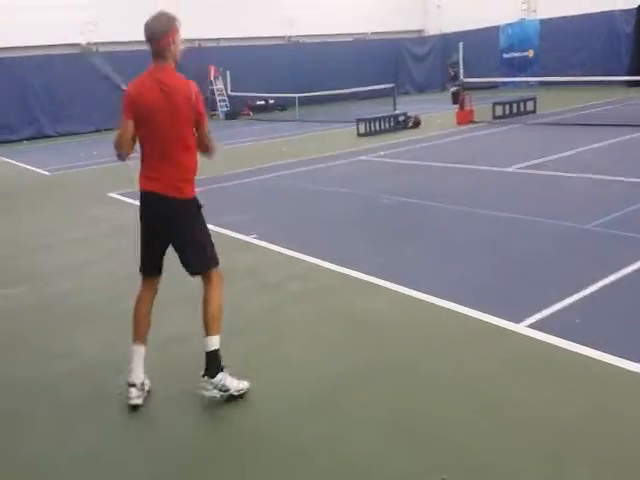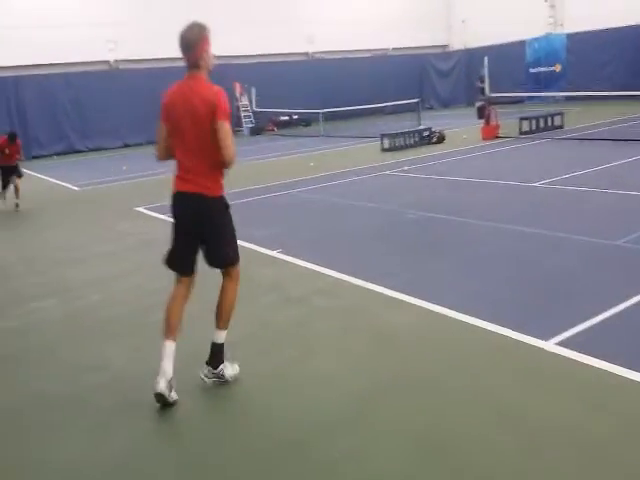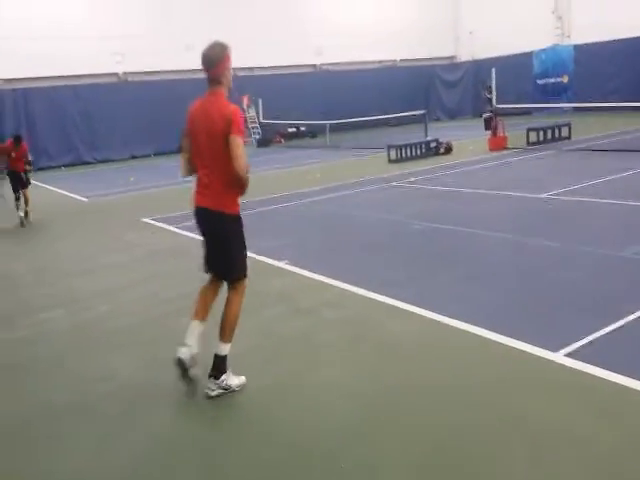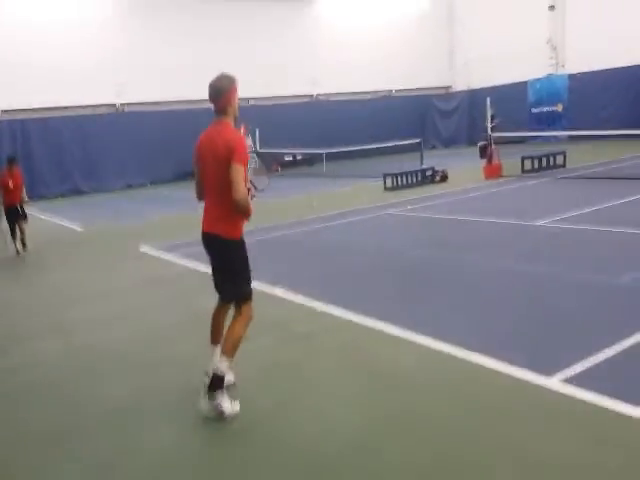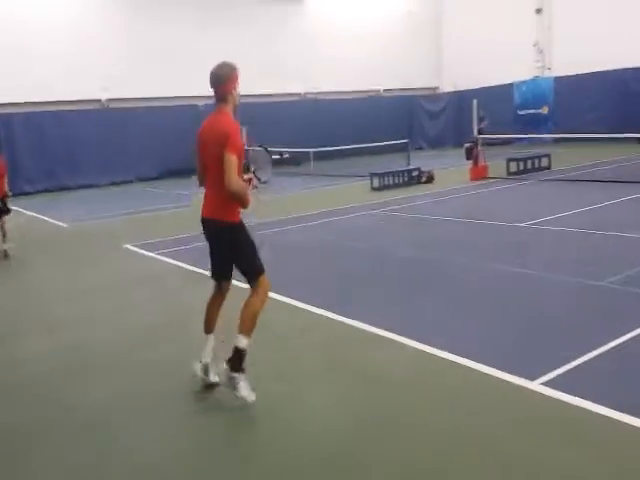
dt=0.2s
person 1, frame 1
left shoulder: (134, 90)
right shoulder: (188, 89)
left elbow: (122, 149)
right elbow: (208, 148)
left hip: (150, 196)
right hip: (180, 198)
left knee: (149, 282)
right knee: (211, 277)
left ankle: (136, 379)
right ankle: (213, 371)
person 1, frame 2
left shoulder: (171, 96)
right shoulder: (216, 95)
left elbow: (162, 152)
right elbow: (227, 157)
right wrist: (212, 155)
left hip: (182, 197)
right hip: (210, 198)
left knee: (183, 281)
right knee: (230, 273)
left ankle: (165, 374)
right ankle: (215, 362)
person 1, frame 3
left shoulder: (194, 111)
right shoulder: (232, 113)
left elbow: (188, 167)
right elbow: (240, 170)
right wrist: (243, 184)
left hip: (202, 207)
right hip: (225, 210)
left knee: (215, 279)
right knee: (237, 286)
left ankle: (189, 348)
right ankle: (218, 374)
person 1, frame 4
left shoulder: (203, 140)
right shoulder: (236, 141)
right elbow: (239, 196)
right wrist: (248, 208)
left hip: (209, 231)
right hip: (228, 234)
left knee: (225, 299)
right knee: (243, 310)
left ankle: (216, 371)
right ankle: (214, 389)
person 1, frame 5
left shoulder: (205, 126)
right shoulder: (231, 128)
right elbow: (230, 184)
left wrist: (239, 181)
right wrist: (245, 196)
left hip: (209, 217)
right hip: (226, 219)
left knee: (221, 287)
right knee: (260, 284)
left ankle: (207, 363)
right ankle: (236, 365)
